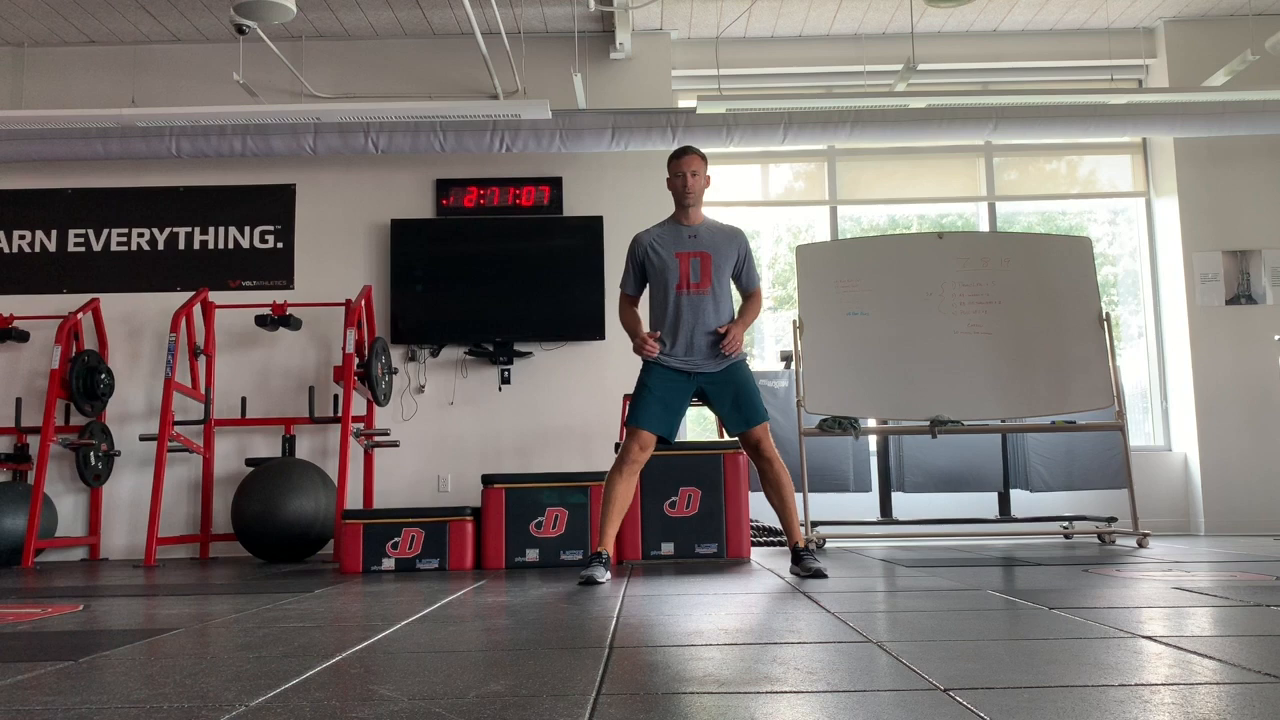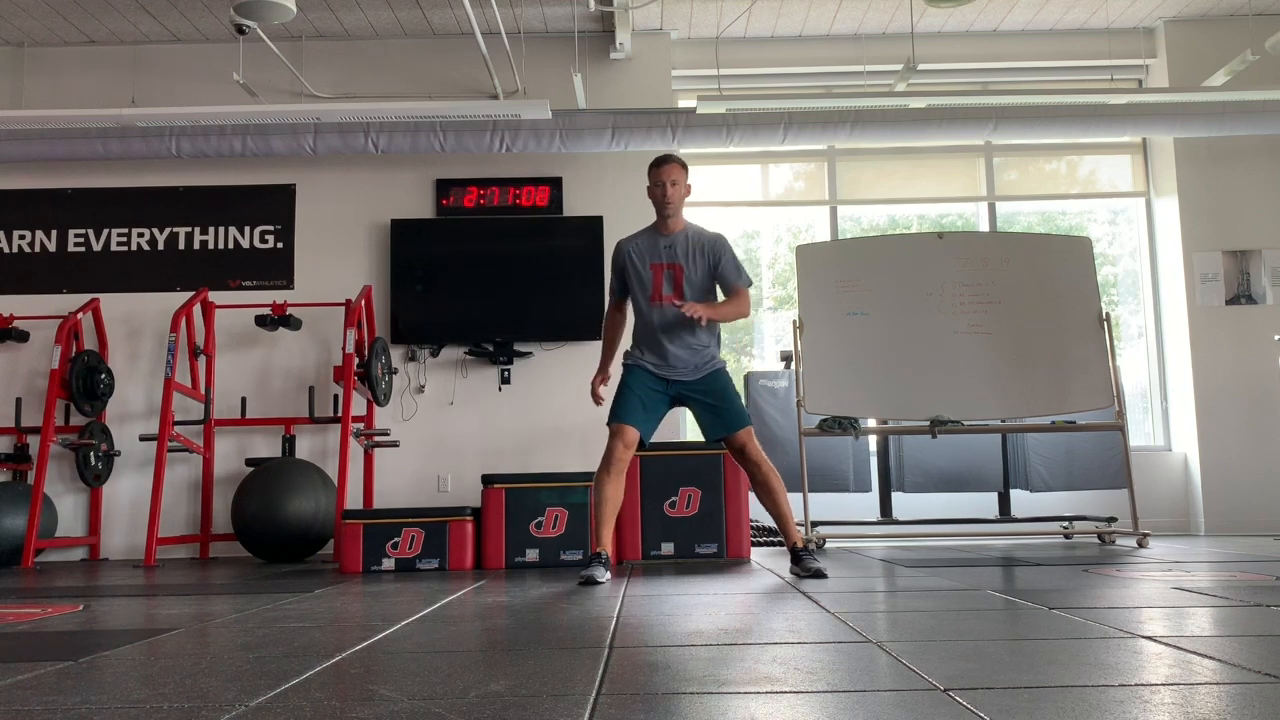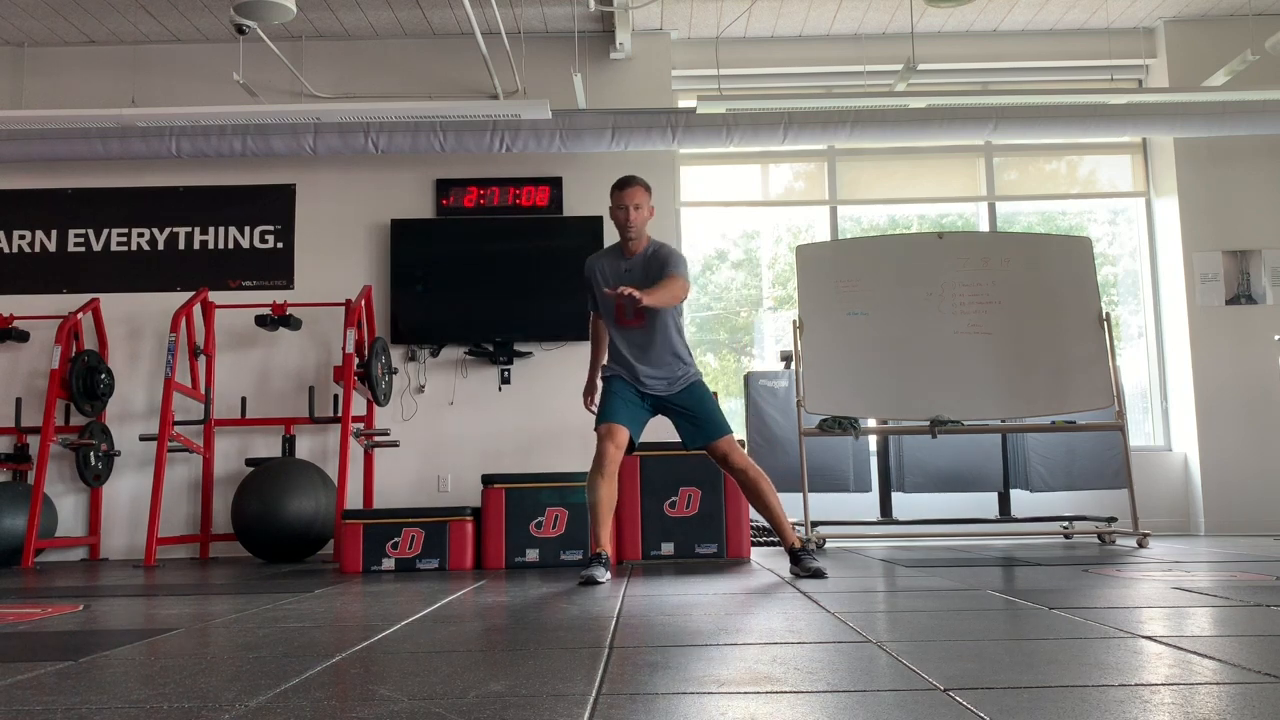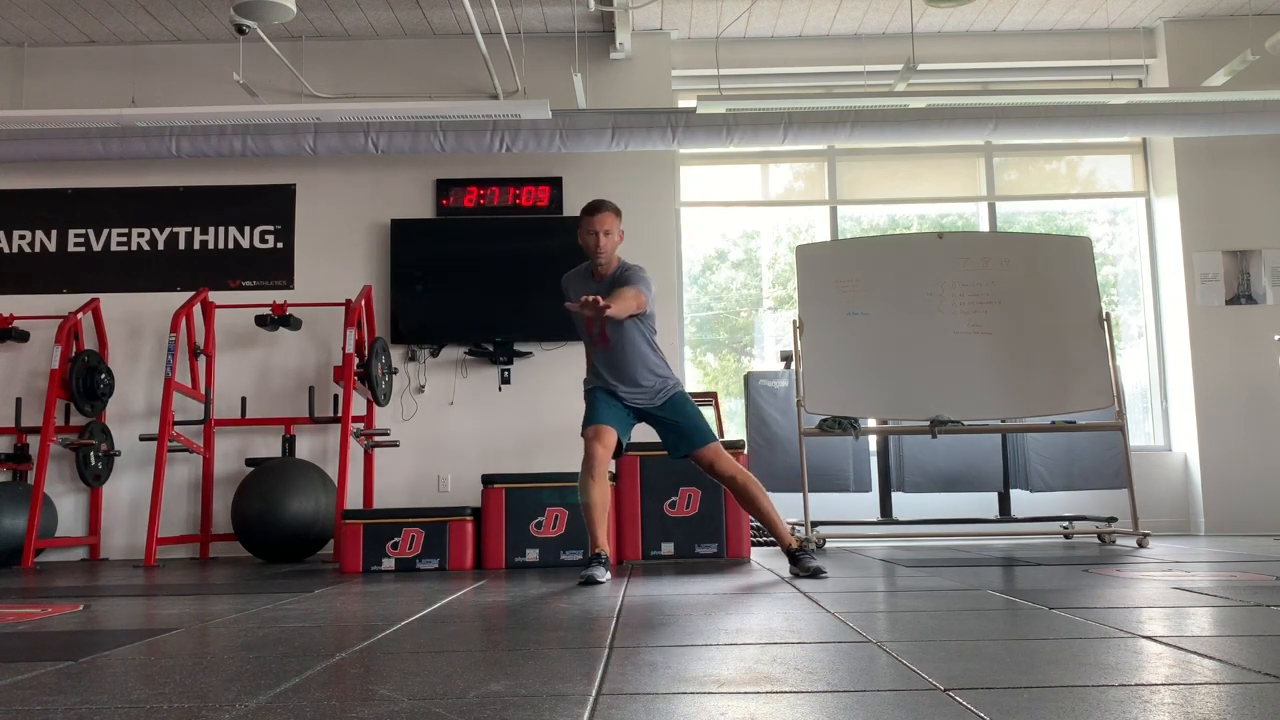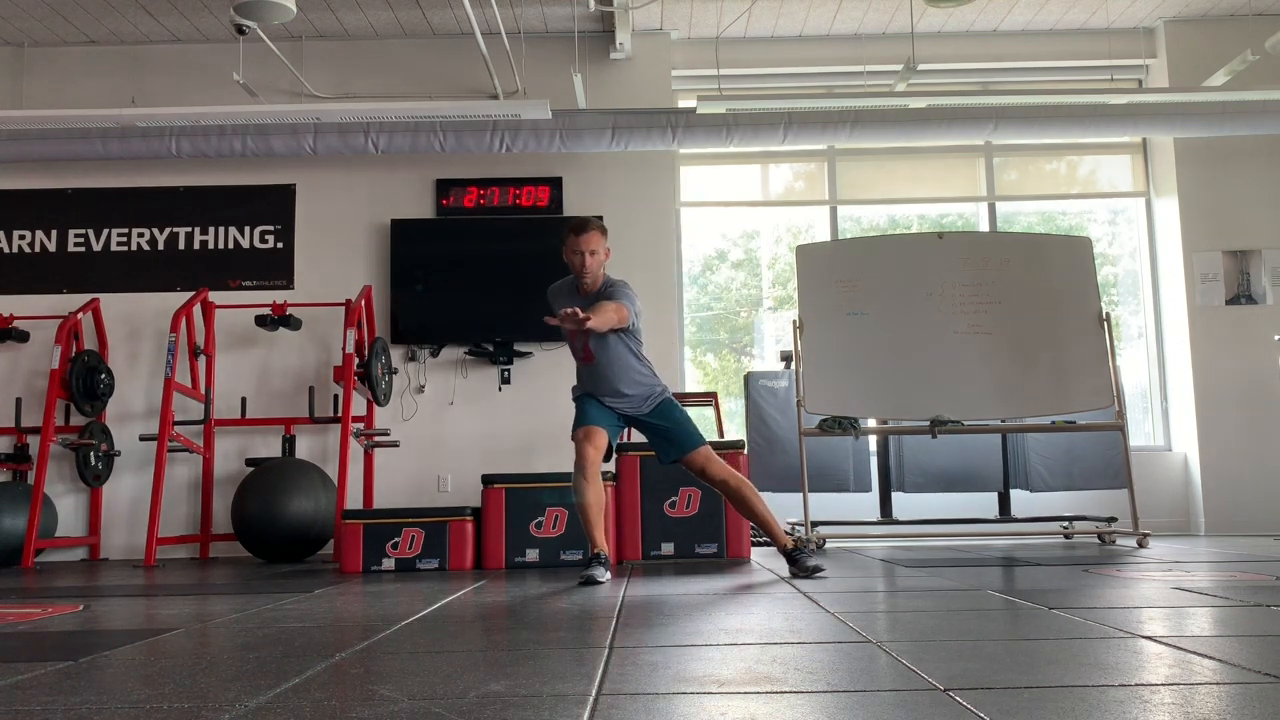
dt=0.4s
person 1, frame 1
left shoulder: (732, 238)
right shoulder: (646, 242)
left elbow: (753, 296)
right elbow: (627, 302)
left wrist: (739, 327)
right wrist: (638, 336)
left hip: (723, 362)
right hip: (666, 364)
left knee: (762, 446)
right knee: (634, 450)
left ankle: (799, 549)
right ankle: (602, 554)
person 1, frame 2
left shoulder: (712, 244)
right shoulder: (627, 249)
left elbow: (742, 305)
right elbow: (617, 309)
left wrist: (703, 310)
right wrist: (604, 366)
left hip: (703, 367)
right hip: (646, 368)
left knee: (749, 450)
right knee: (618, 449)
left ankle: (798, 549)
right ankle: (600, 556)
person 1, frame 3
left shoulder: (666, 257)
right shoulder: (595, 266)
left elbow: (677, 290)
left wrist: (643, 297)
right wrist: (593, 375)
left hip: (679, 378)
right hip: (624, 379)
left knee: (733, 457)
right knee: (608, 448)
left ankle: (795, 549)
right ankle: (600, 556)
person 1, frame 4
left shoulder: (634, 277)
right shoulder: (571, 282)
left elbow: (628, 300)
left wrist: (605, 307)
right wrist: (592, 377)
left hip: (659, 390)
right hip: (608, 390)
left knee: (721, 464)
right knee: (596, 449)
left ankle: (793, 549)
right ankle: (600, 556)
person 1, frame 5
left shoulder: (620, 293)
right shoulder: (557, 294)
left elbow: (608, 314)
left wrist: (585, 319)
left hip: (648, 396)
right hip: (597, 397)
left knee: (713, 469)
right knee: (587, 450)
left ankle: (789, 548)
right ankle: (599, 557)
